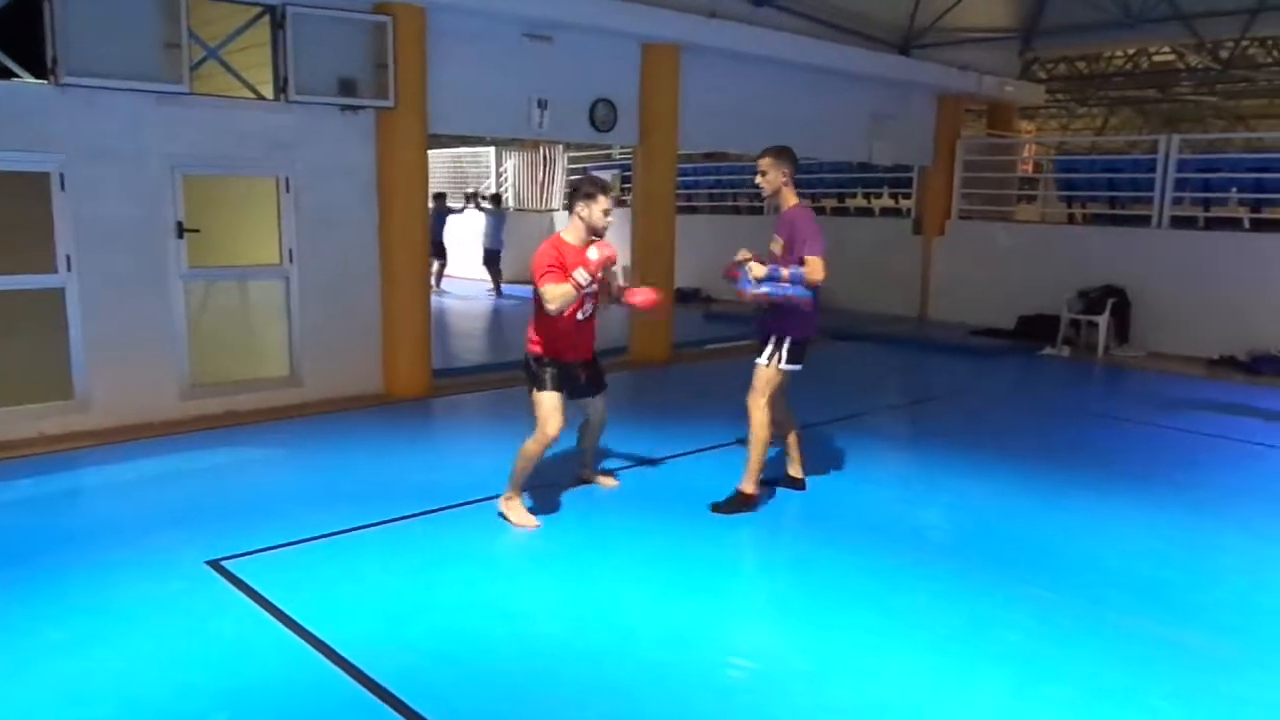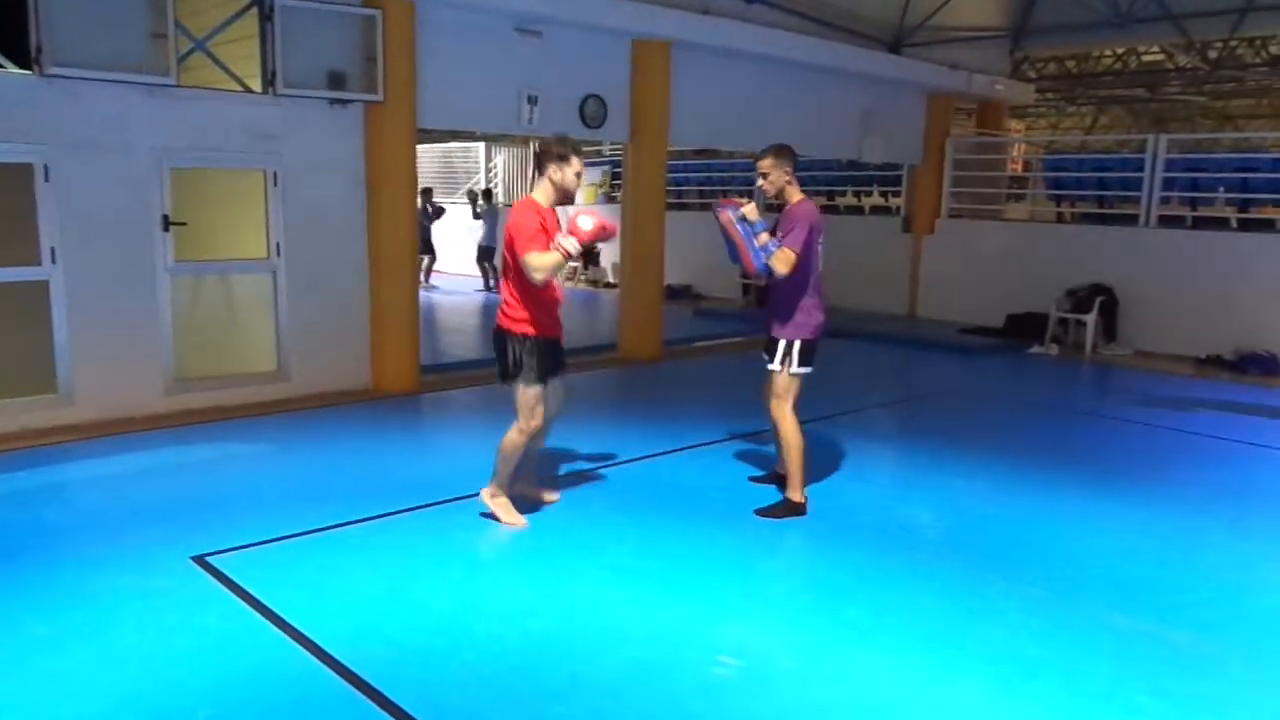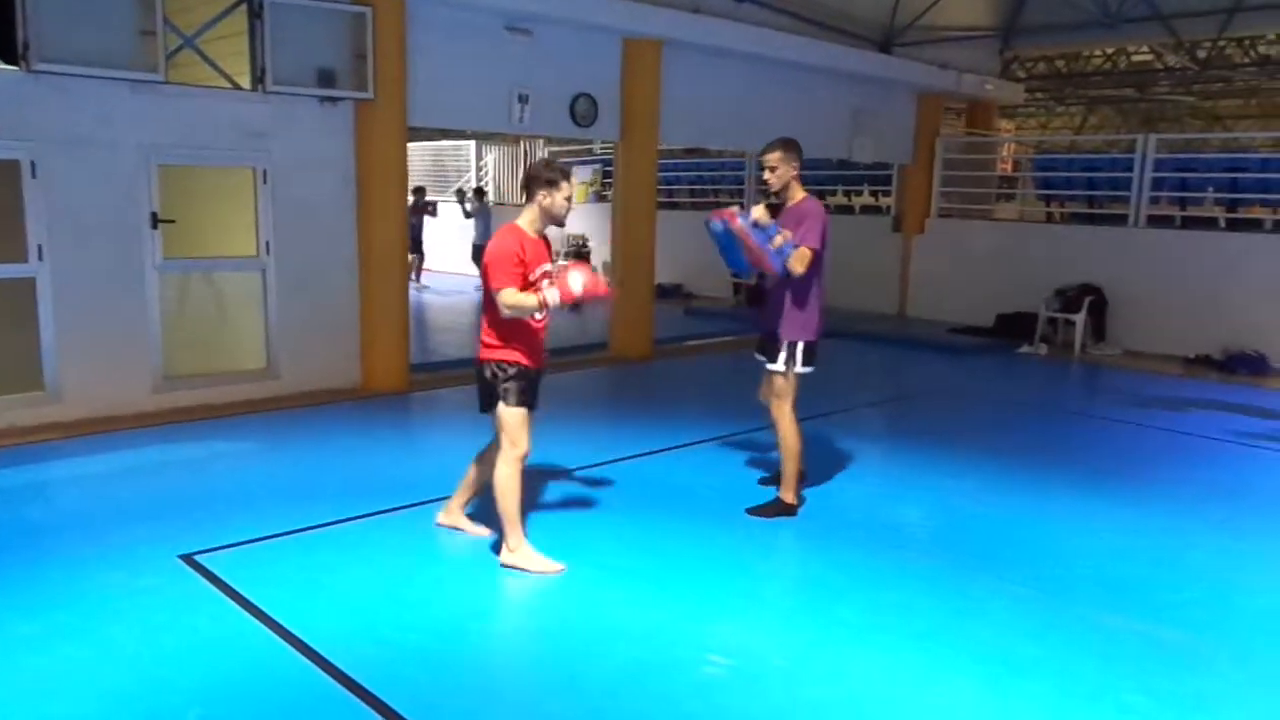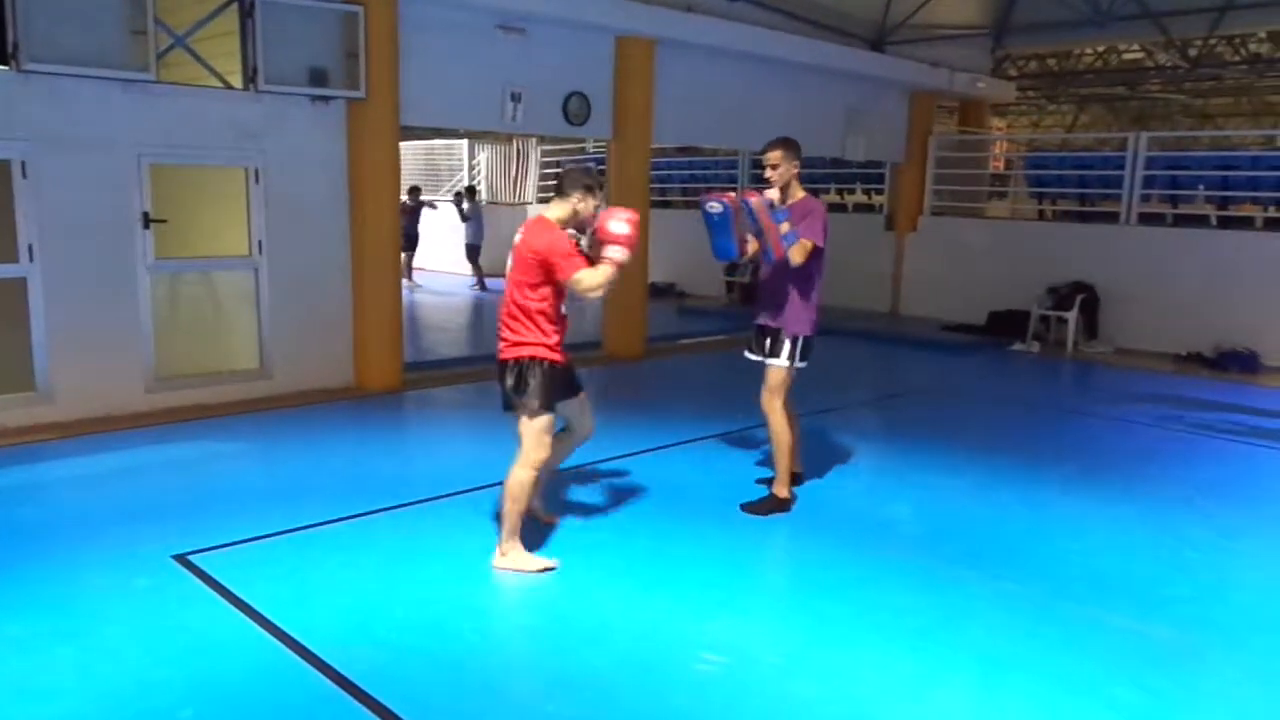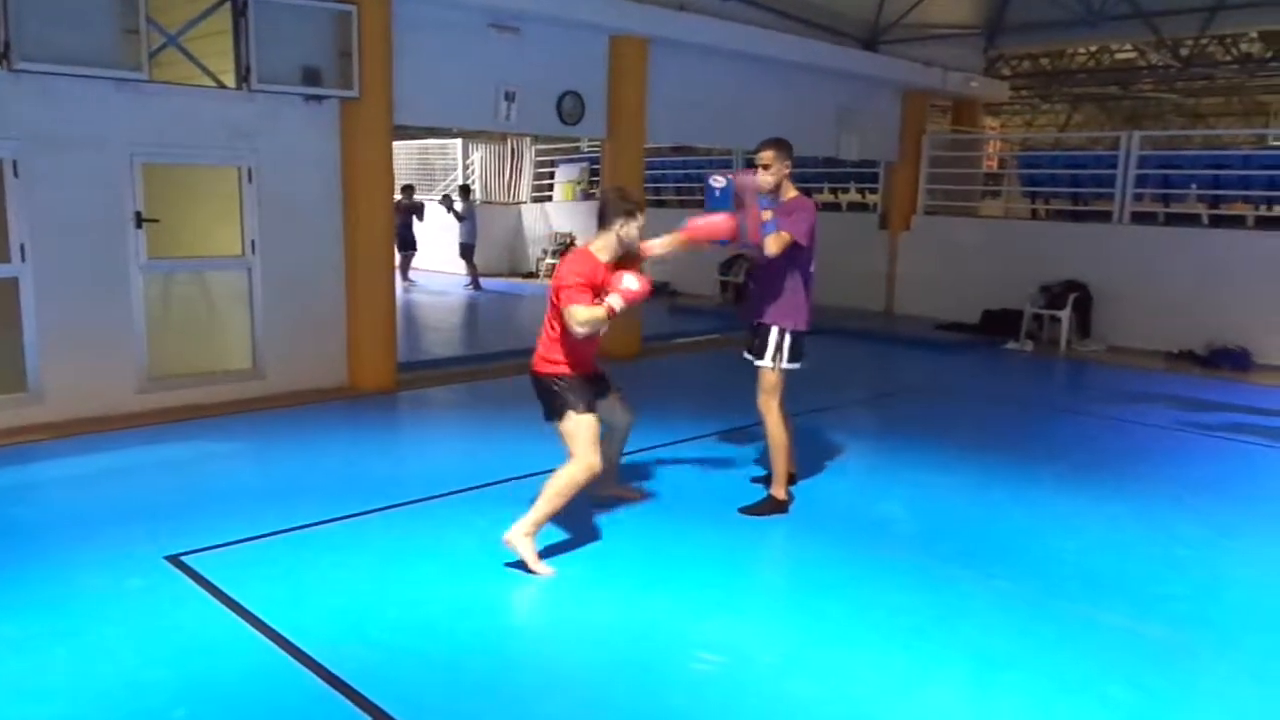
dt=0.3s
person 1, frame 1
left shoulder: (594, 247)
right shoulder: (550, 253)
left elbow: (606, 292)
right elbow: (553, 303)
left wrist: (627, 295)
right wrist: (586, 272)
left hip: (583, 355)
right hip: (548, 356)
left knee: (598, 415)
right knee: (549, 430)
left ankle: (587, 469)
right ankle: (511, 498)
person 1, frame 2
left shoulder: (548, 213)
right shoulder: (526, 215)
right elbow: (538, 271)
left wrist: (586, 239)
right wrist: (575, 240)
left hip: (544, 329)
right hip: (522, 332)
left knee: (553, 406)
right knee: (531, 421)
left ankle: (524, 480)
right ankle: (496, 491)
person 1, frame 3
left shoulder: (541, 241)
right shoulder: (507, 243)
right elbow: (508, 305)
left wrist: (577, 286)
right wrist: (559, 295)
left hip: (527, 360)
right hip: (504, 361)
left knee: (505, 444)
right knee: (516, 449)
left ankle: (453, 510)
right ankle: (514, 547)
person 1, frame 4
left shoulder: (538, 230)
right shoulder: (550, 239)
right elbow: (589, 288)
left wrist: (599, 253)
right wrist: (617, 250)
left hip: (546, 352)
right hip: (529, 356)
left knee: (582, 426)
right knee: (535, 450)
left ankle: (527, 491)
right ankle: (510, 549)
person 1, frame 5
left shoulder: (614, 255)
right shoulder: (580, 267)
left elbow: (652, 248)
right elbow: (579, 325)
left wrist: (693, 231)
right wrist: (618, 299)
left hip: (579, 367)
right hip: (558, 372)
left knee: (621, 420)
right knee: (588, 462)
left ankle: (609, 484)
right ankle: (524, 532)
person 2, frame 1
left shoulder: (801, 218)
right shoulder: (785, 216)
left elbow: (816, 274)
left wrist: (769, 272)
right wrist: (756, 261)
left hip: (790, 325)
right hip: (781, 321)
left knee: (758, 400)
right knee: (774, 398)
left ankle: (748, 489)
right ankle: (795, 472)
person 2, frame 2
left shoulder: (804, 213)
right shoulder: (788, 212)
left elbow: (781, 266)
right elbow: (769, 260)
left wrist: (757, 224)
right wrist: (750, 226)
left hip: (797, 325)
right hip: (786, 321)
left knee: (782, 406)
right knee: (776, 400)
left ankle: (795, 497)
right ankle: (783, 470)
person 2, frame 3
left shoulder: (812, 211)
right shoulder: (783, 210)
left elbow: (798, 265)
left wrist: (769, 228)
left hip: (796, 325)
right hip: (778, 320)
left knee: (782, 406)
right knee: (769, 396)
left ankle: (788, 497)
right ankle: (791, 469)
person 2, frame 4
left shoulder: (813, 209)
right shoulder: (772, 209)
left elbow: (797, 257)
right elbow: (747, 253)
left wrist: (779, 213)
left hip: (793, 321)
right hip: (769, 316)
left knee: (771, 401)
right knee: (779, 399)
left ankle: (782, 492)
right ankle: (793, 469)
person 2, frame 5
left shoulder: (802, 207)
right shoulder: (770, 205)
left elbow: (772, 248)
left wrist: (766, 201)
left hip: (784, 318)
right hip: (765, 314)
left knee: (768, 402)
right knee: (773, 399)
left ankle: (779, 494)
right ankle: (787, 468)
